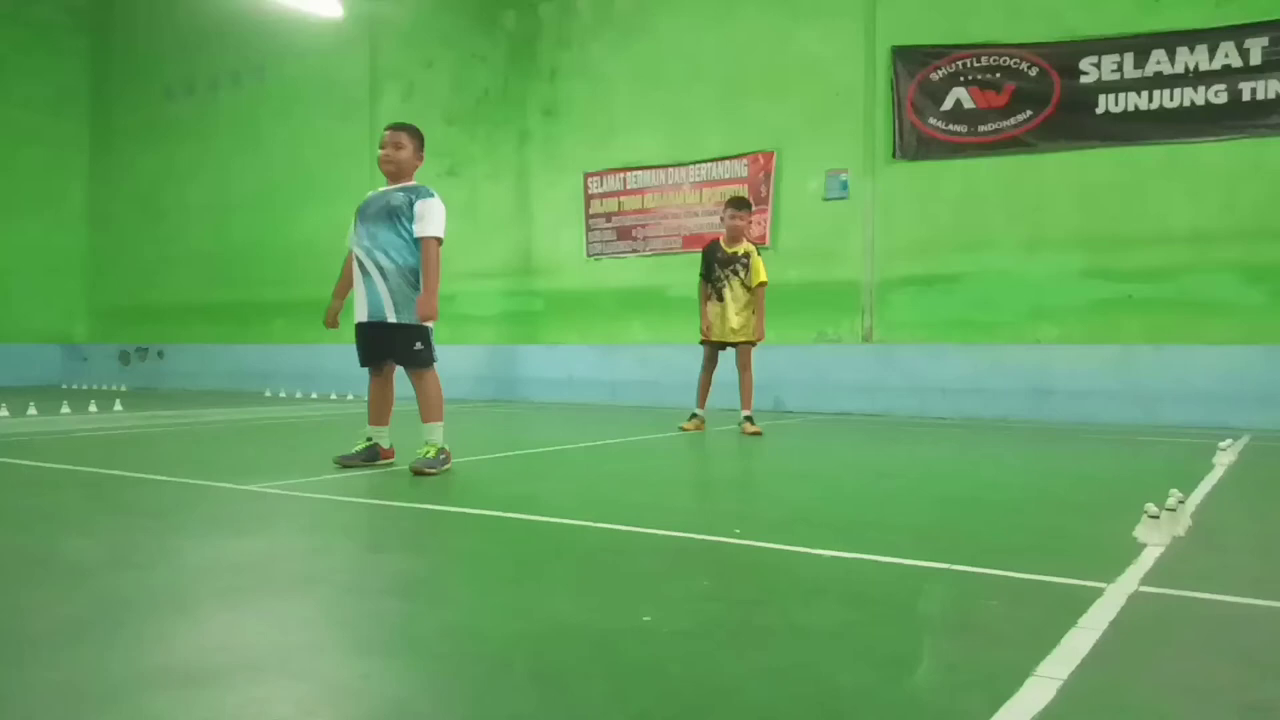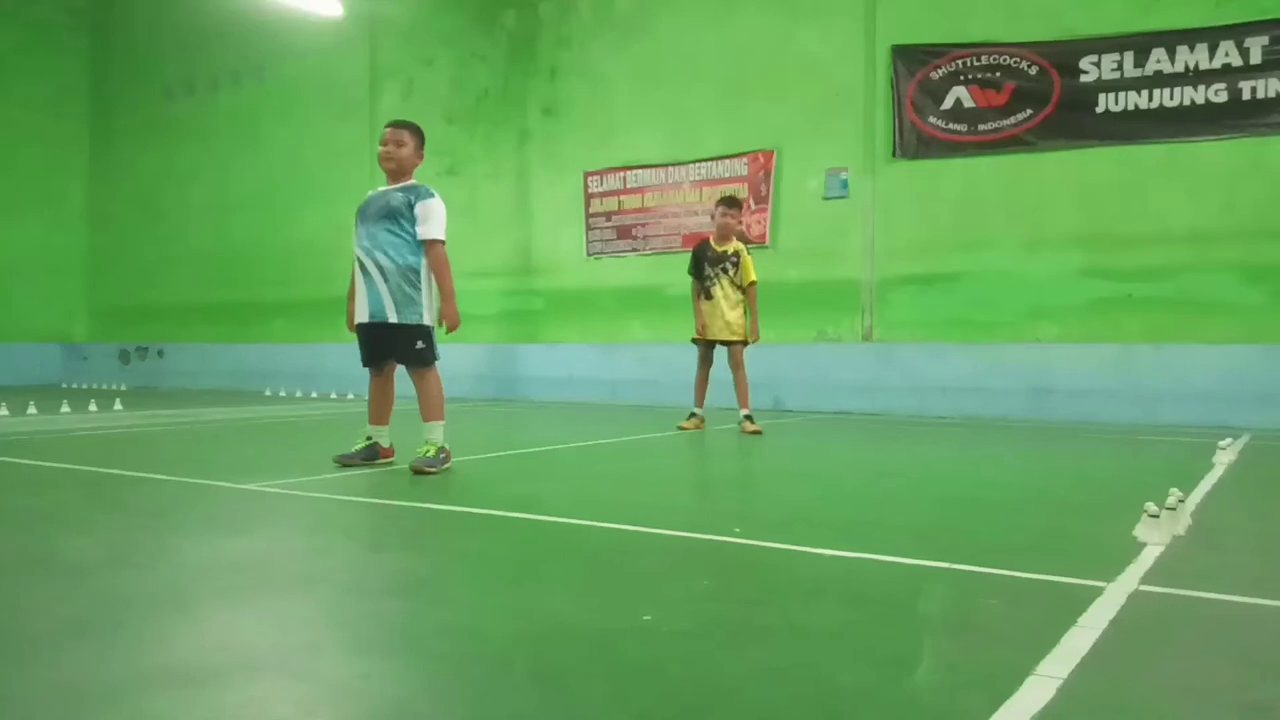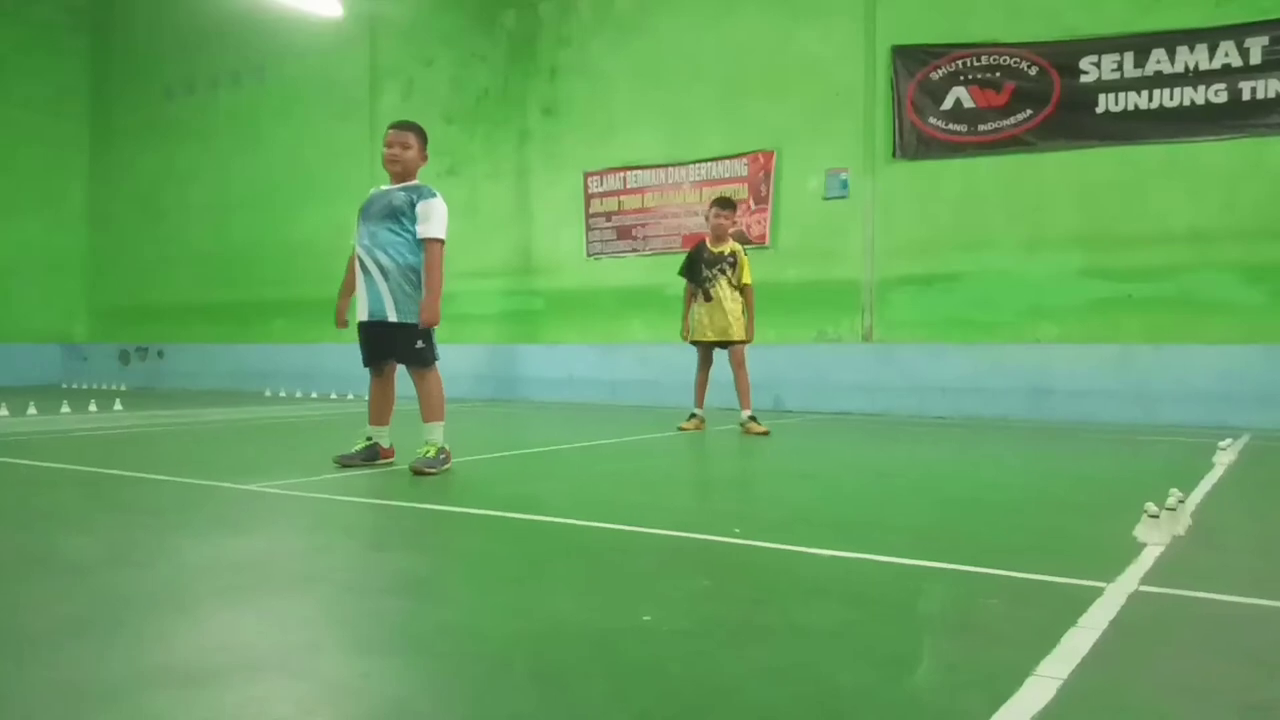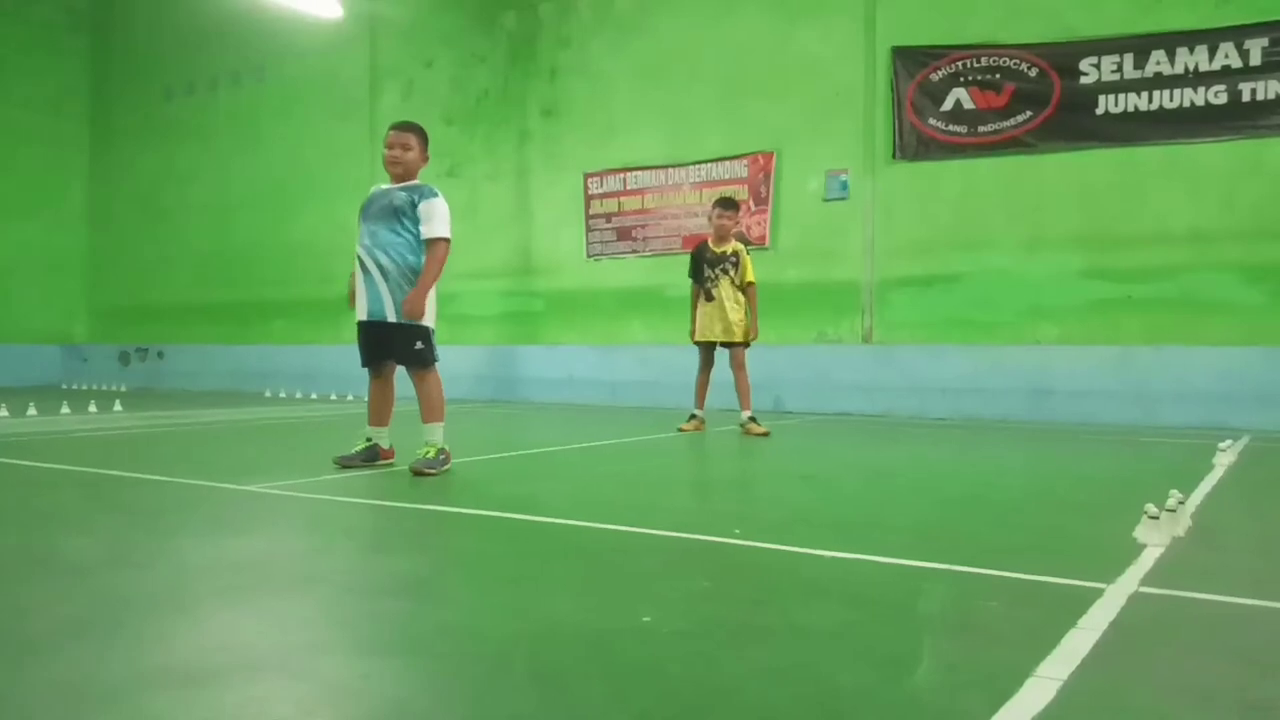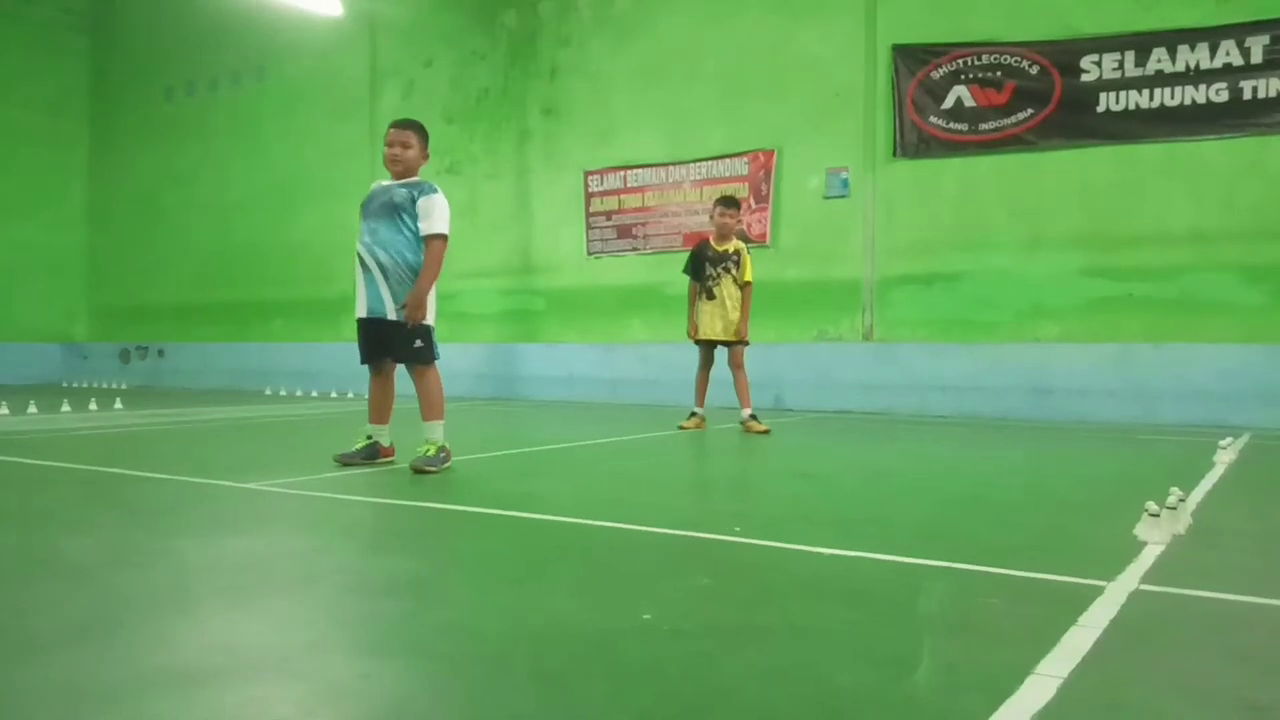
dt=0.3s
person 1, frame 1
left shoulder: (423, 198)
right shoulder: (368, 202)
left elbow: (430, 247)
right elbow: (354, 254)
left wrist: (429, 295)
right wrist: (337, 298)
left hip: (407, 305)
right hip: (370, 307)
left knee: (420, 368)
right knee: (378, 370)
left ankle: (435, 446)
right ankle: (378, 442)
person 1, frame 2
left shoulder: (424, 198)
right shoulder: (369, 201)
left elbow: (435, 250)
left wrist: (448, 301)
right wrist: (352, 302)
left hip: (409, 304)
right hip: (371, 307)
left knee: (422, 368)
right knee: (379, 370)
left ankle: (436, 445)
right ankle: (378, 442)
person 1, frame 3
left shoulder: (426, 198)
right shoulder: (372, 200)
left elbow: (433, 249)
right elbow: (358, 251)
left wrist: (432, 299)
right wrist: (344, 296)
left hip: (408, 305)
right hip: (371, 306)
left knee: (422, 368)
right knee: (379, 370)
left ankle: (435, 445)
right ankle: (378, 442)
person 1, frame 4
left shoulder: (427, 197)
right shoulder: (374, 198)
left elbow: (438, 247)
left wrist: (420, 293)
right wrist: (354, 284)
left hip: (408, 304)
right hip: (371, 305)
left knee: (421, 368)
right knee: (378, 369)
left ankle: (436, 446)
right ankle: (378, 443)
person 1, frame 5
left shoulder: (428, 194)
right shoulder: (377, 194)
left elbow: (436, 244)
left wrist: (422, 293)
right wrist: (364, 289)
left hip: (409, 301)
right hip: (373, 301)
left knee: (423, 364)
right knee: (378, 367)
left ankle: (437, 443)
right ankle: (376, 439)
person 2, frame 1
left shoulder: (751, 252)
right shoulder: (711, 249)
left elbow: (759, 286)
right elbow: (703, 285)
left wrist: (760, 319)
right wrist: (703, 316)
left hip: (742, 318)
right hip: (716, 317)
left knee: (744, 364)
right knee: (708, 364)
left ankle: (746, 417)
right ankle: (698, 414)
person 2, frame 2
left shoulder: (740, 250)
right shoulder: (702, 248)
left elbow: (750, 285)
right elbow: (695, 284)
left wrist: (754, 319)
right wrist: (697, 315)
left hip: (733, 316)
right hip: (708, 316)
left knee: (737, 363)
right knee: (703, 363)
left ankle: (745, 415)
right ankle: (698, 414)
person 2, frame 3
left shoulder: (737, 250)
right shoulder: (697, 251)
left elbow: (746, 287)
right elbow: (690, 286)
left wrist: (751, 321)
right wrist: (685, 319)
left hip: (732, 317)
right hip: (704, 317)
left knee: (738, 363)
right knee: (703, 364)
left ankle: (747, 416)
right ankle: (697, 414)
person 2, frame 4
left shoulder: (740, 250)
right shoulder: (700, 250)
left elbow: (750, 286)
right elbow: (695, 287)
left wrist: (753, 320)
right wrist: (693, 320)
left hip: (734, 318)
right hip: (707, 317)
left knee: (738, 364)
right knee: (704, 364)
left ankle: (747, 417)
right ankle: (697, 415)
person 2, frame 5
left shoulder: (741, 249)
right shoulder: (701, 248)
left elbow: (747, 283)
right elbow: (694, 283)
left wrist: (744, 317)
right wrist: (690, 317)
left hip: (734, 316)
right hip: (707, 315)
left knee: (737, 362)
right knee: (704, 363)
left ankle: (747, 414)
right ankle: (697, 413)
